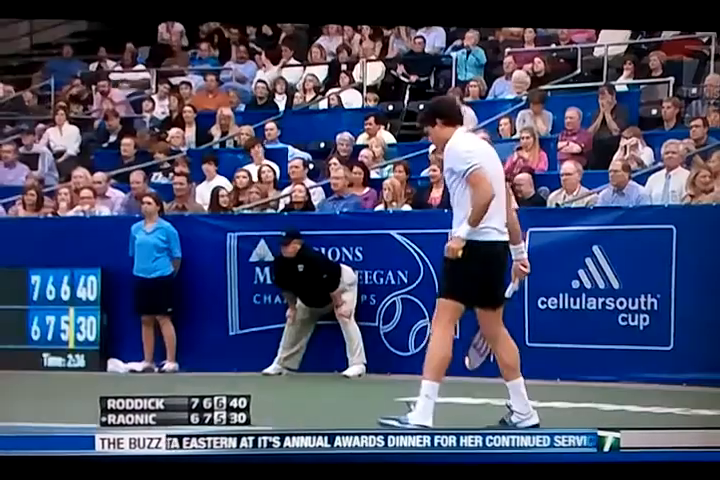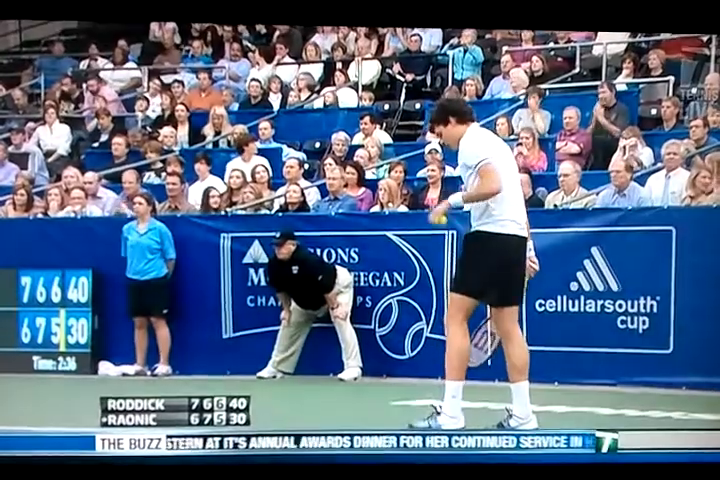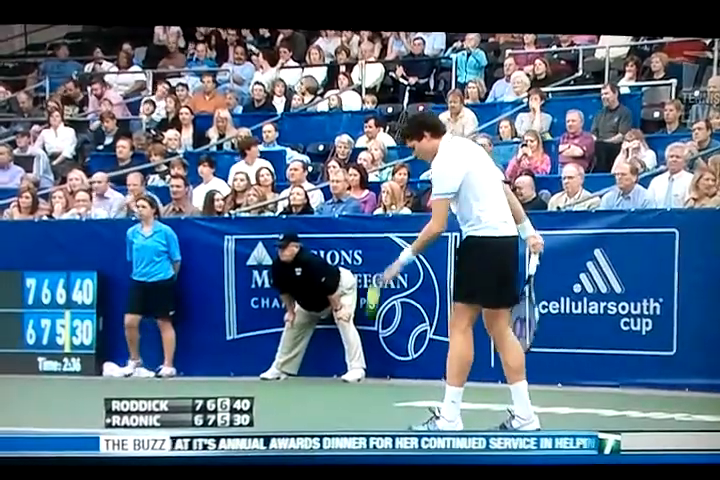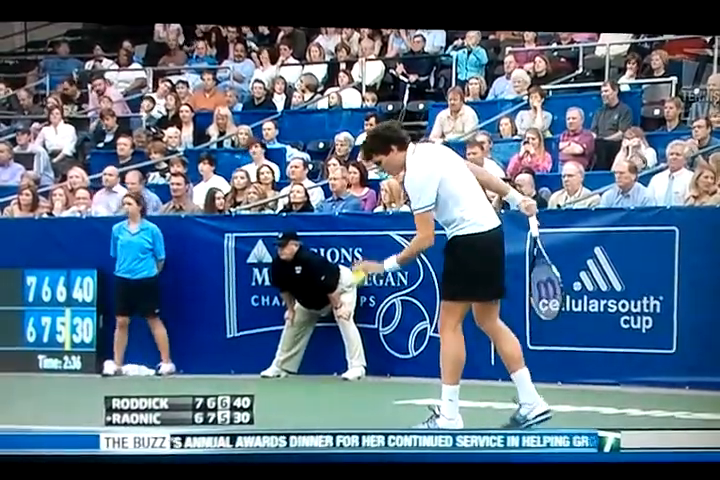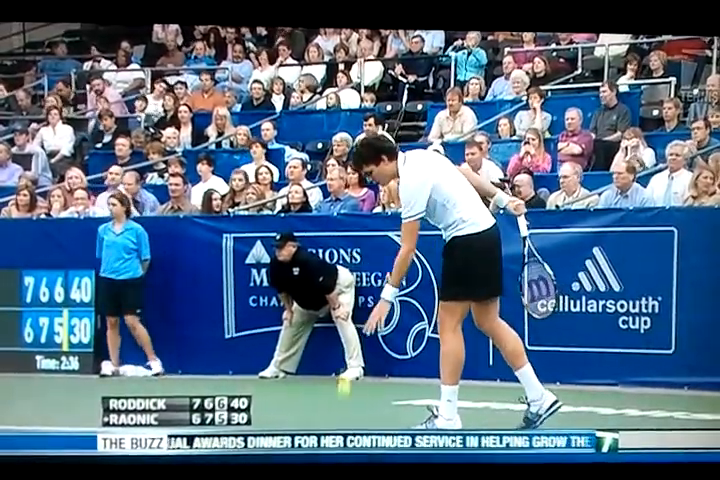
dt=0.4s
person 1, frame 1
left shoulder: (457, 147)
right shoulder: (482, 146)
left elbow: (484, 193)
right elbow: (507, 205)
left wrist: (462, 234)
right wrist: (519, 251)
left hip: (474, 245)
right hip: (495, 243)
left knee: (442, 324)
right knee: (493, 328)
left ankle: (422, 414)
right ankle: (522, 411)
person 1, frame 2
left shoulder: (471, 142)
right shoulder: (493, 141)
left elbow: (492, 186)
left wrist: (453, 200)
right wrist: (527, 248)
left hip: (490, 237)
right hip: (513, 238)
left knee: (455, 318)
right knee: (507, 326)
left ankle: (451, 414)
right ankle: (522, 415)
person 1, frame 3
left shoulder: (445, 161)
right shoulder: (467, 147)
left elbow: (437, 224)
right elbow: (504, 190)
left wrist: (406, 257)
right wrist: (527, 230)
left hip: (483, 242)
right hip: (505, 238)
left knee: (460, 326)
right knee: (500, 328)
left ankle: (449, 417)
right ankle: (523, 415)
person 1, frame 4
left shoulder: (417, 173)
right shoulder: (431, 150)
left elbow: (425, 239)
right elbow: (479, 173)
left wrist: (387, 265)
right wrist: (516, 198)
left hip: (468, 240)
right hip: (488, 232)
left knee: (449, 324)
right knee: (489, 322)
left ankle: (448, 417)
right ankle: (531, 403)
person 1, frame 5
left shoulder: (411, 182)
right shoulder: (420, 156)
left elbow: (408, 249)
right elbow: (467, 174)
left wrist: (386, 298)
right wrist: (503, 199)
left hip: (468, 240)
right hip: (485, 232)
left knee: (448, 325)
right knee: (489, 322)
left ankle: (447, 416)
right ankle: (538, 397)
person 2, frame 1
left shoulder: (167, 229)
right shoulder: (135, 229)
left elbow: (176, 256)
right elbow: (134, 254)
left wrist: (169, 274)
right wrist: (141, 269)
left hip: (161, 279)
right hip: (141, 279)
left knee: (163, 319)
right knee: (146, 321)
left ankle: (171, 361)
right ankle: (148, 362)
person 2, frame 2
left shoulder: (160, 229)
right shoulder: (127, 229)
left elbow: (170, 257)
right elbow: (126, 254)
left wrist: (163, 275)
right wrist: (135, 270)
left hip: (156, 281)
right hip: (134, 281)
left knee: (158, 321)
right knee: (139, 323)
left ankle: (164, 364)
right ankle: (140, 365)
person 2, frame 3
left shoulder: (166, 231)
right shoulder: (131, 233)
left elbow: (176, 258)
right elbow: (131, 259)
left wrist: (168, 274)
right wrist: (140, 272)
left hip: (162, 283)
right hip: (139, 282)
left knee: (164, 324)
right knee: (129, 322)
left ankle: (168, 366)
right ankle: (134, 360)
person 2, frame 4
left shoulder: (152, 229)
right shoulder: (117, 229)
left elbow: (160, 258)
right elbow: (115, 255)
right wrist: (124, 268)
left hip: (146, 281)
right hip: (122, 280)
left knee: (154, 322)
right knee: (121, 322)
left ankle: (167, 362)
right ankle: (117, 364)
person 2, frame 5
left shoulder: (137, 230)
right shoulder: (103, 230)
left elbow: (145, 258)
right elbow: (101, 256)
left wrist: (136, 274)
right wrist: (110, 269)
left hip: (130, 281)
right hip: (107, 280)
left knee: (132, 322)
right knee: (112, 323)
left ankle: (153, 359)
right ankle: (114, 364)
person 3, frame 1
left shoulder: (312, 258)
right shoulder: (280, 263)
left elbow: (330, 285)
right elbow: (286, 287)
left wrist: (338, 305)
right wrist: (292, 307)
right hip: (311, 298)
left knee: (345, 319)
right knee: (294, 322)
left ankle: (357, 364)
right ankle: (282, 363)
person 3, frame 2
left shoulder: (307, 260)
right shoulder: (274, 264)
left elbow: (325, 286)
right elbow: (281, 289)
left wrist: (334, 307)
right wrist: (286, 309)
right hip: (306, 300)
left knee: (341, 321)
right knee: (289, 324)
left ankle: (353, 367)
right ankle: (276, 367)
person 3, frame 3
left shoulder: (310, 261)
right shoulder: (278, 266)
left elbow: (329, 287)
right elbow: (284, 290)
left wrist: (338, 308)
right wrist: (290, 311)
right hip: (310, 301)
left knee: (344, 323)
right knee: (293, 326)
left ankle: (356, 369)
right ankle: (280, 368)
person 3, frame 4
left shoulder: (309, 260)
right shoulder: (278, 264)
left elbow: (328, 286)
right elbow: (284, 288)
left wrist: (338, 306)
right wrist: (290, 309)
right hip: (310, 299)
left knee: (345, 320)
right knee: (293, 324)
left ankle: (357, 367)
right ankle: (281, 366)
person 3, frame 5
left shoulder: (307, 260)
right shoulder: (275, 266)
left elbow: (326, 287)
right elbow: (282, 289)
left wrist: (336, 307)
right wrist: (288, 309)
right hip: (308, 299)
left knee: (343, 320)
right knee: (291, 324)
left ankle: (355, 367)
right ankle: (278, 366)
